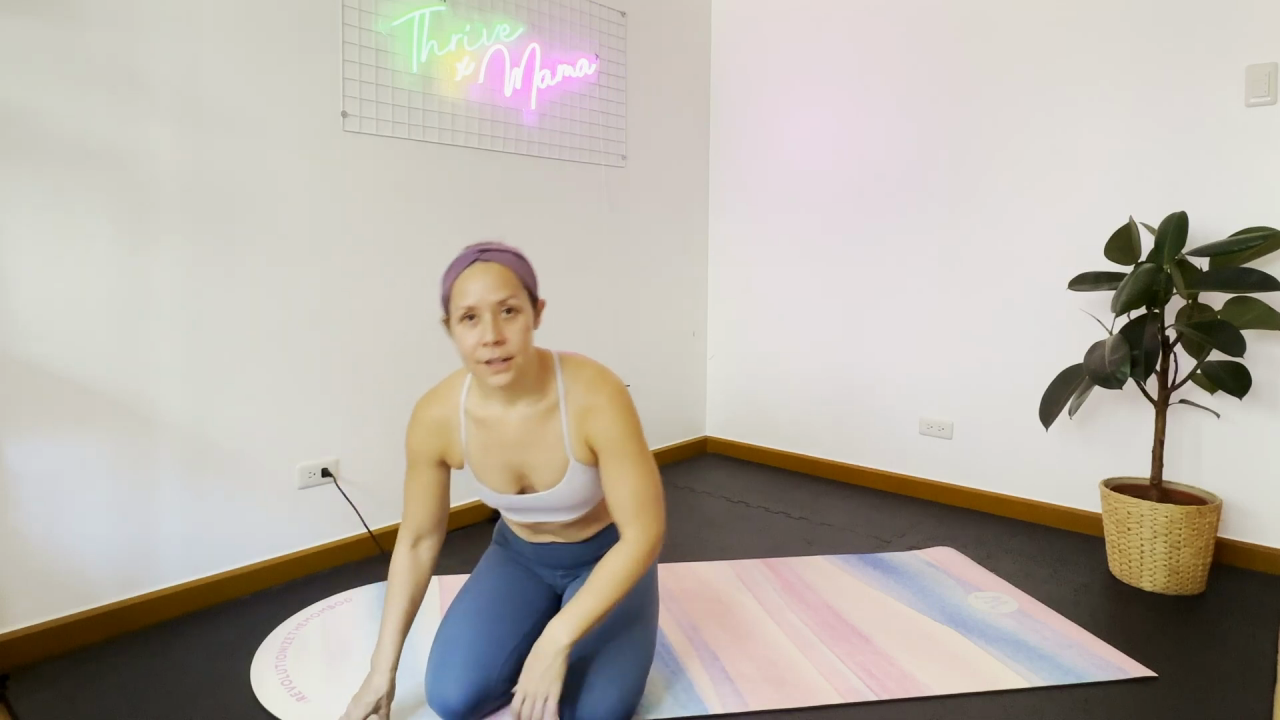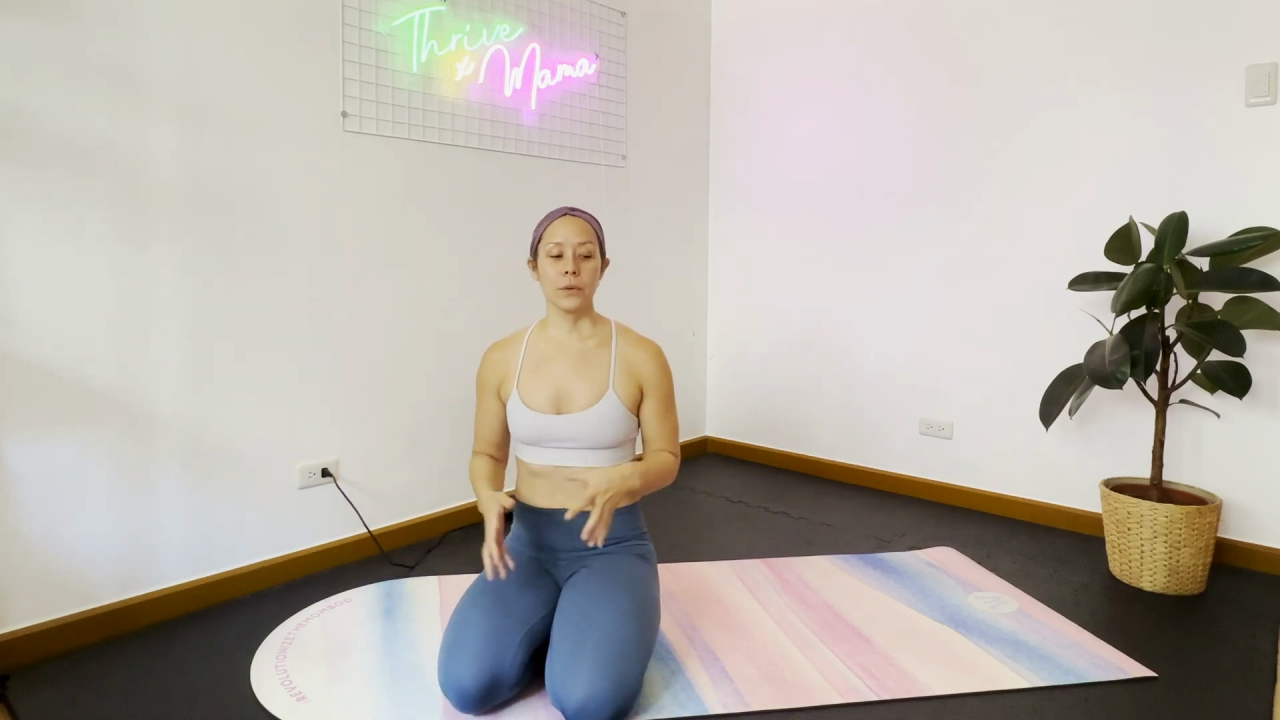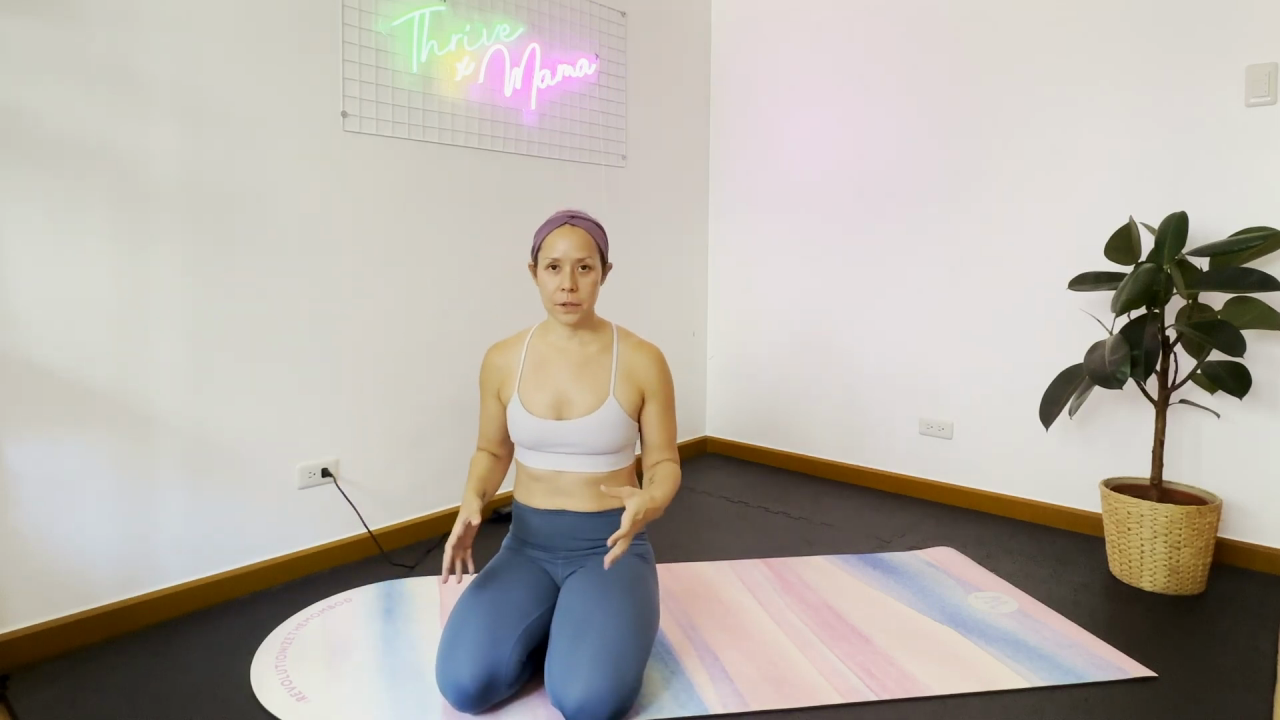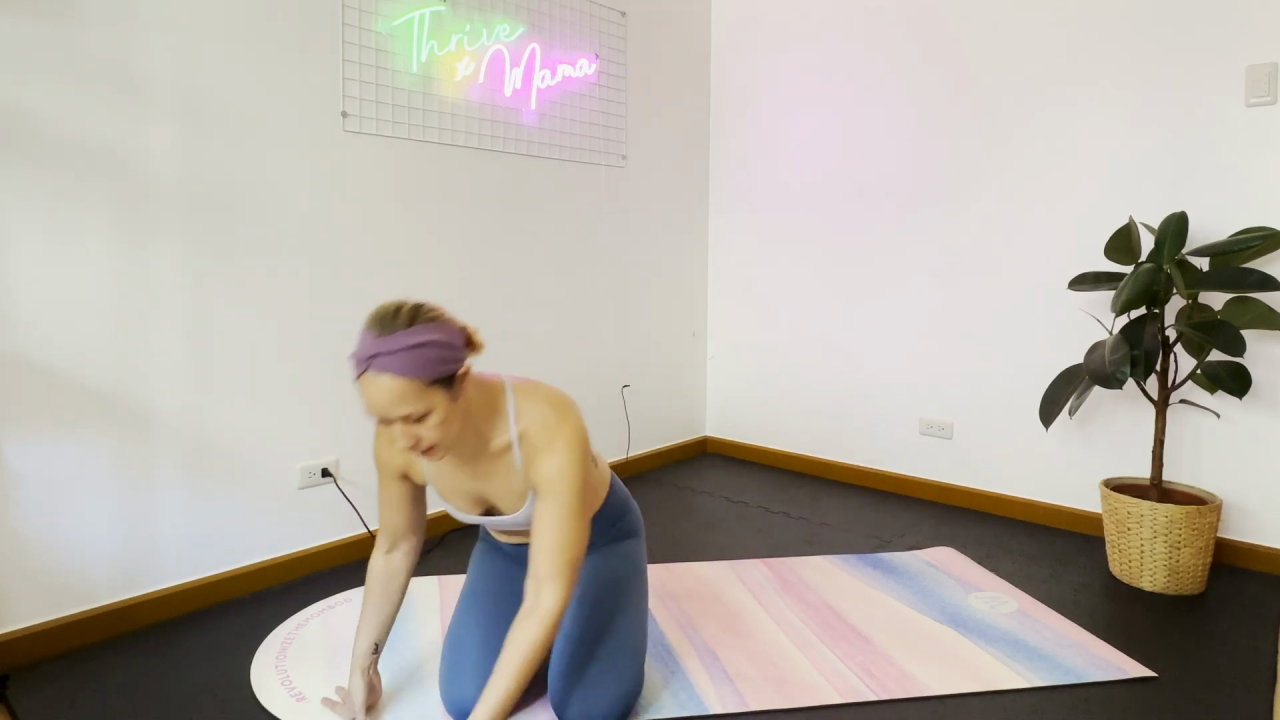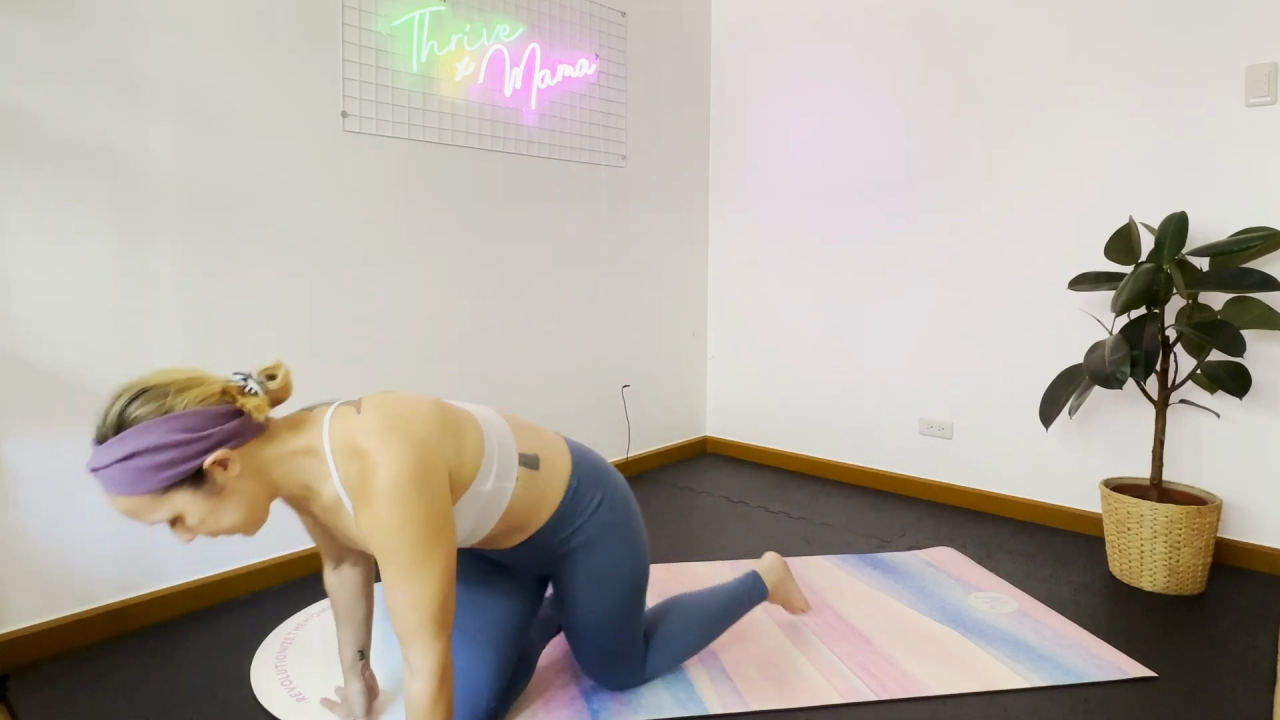
dt=1s
person 1, frame 1
left shoulder: (596, 397)
right shoulder: (437, 415)
left elbow: (645, 534)
right elbow: (419, 538)
left wrist: (556, 644)
right wrist: (383, 668)
left hip: (607, 555)
right hip: (519, 555)
left ankle: (562, 640)
right ankle: (527, 640)
person 1, frame 2
left shoulder: (641, 355)
right shoulder: (502, 358)
left elbow: (665, 460)
right elbow: (487, 455)
left wrist: (625, 479)
right wrist: (489, 502)
left hip: (614, 546)
right hip: (530, 543)
left ankle: (601, 628)
right ankle: (553, 630)
person 1, frame 3
left shoulder: (642, 361)
right shoulder: (503, 360)
left elbow: (663, 463)
left wrist: (650, 502)
right wrist: (472, 500)
left hip: (610, 547)
right hip: (529, 545)
left ankle: (605, 627)
right ankle: (552, 632)
person 1, frame 4
left shoulder: (550, 427)
right shoulder: (397, 440)
left elbow: (549, 597)
right elbow: (394, 551)
right wrist: (362, 667)
left hip: (600, 541)
right hip: (505, 547)
right ankle: (548, 627)
person 1, frame 5
left shoulder: (386, 470)
right shoulder: (295, 462)
left elbow: (429, 659)
right elbow: (344, 567)
left hip: (584, 519)
right hip: (500, 536)
left ankle: (759, 580)
right ankle: (557, 609)
